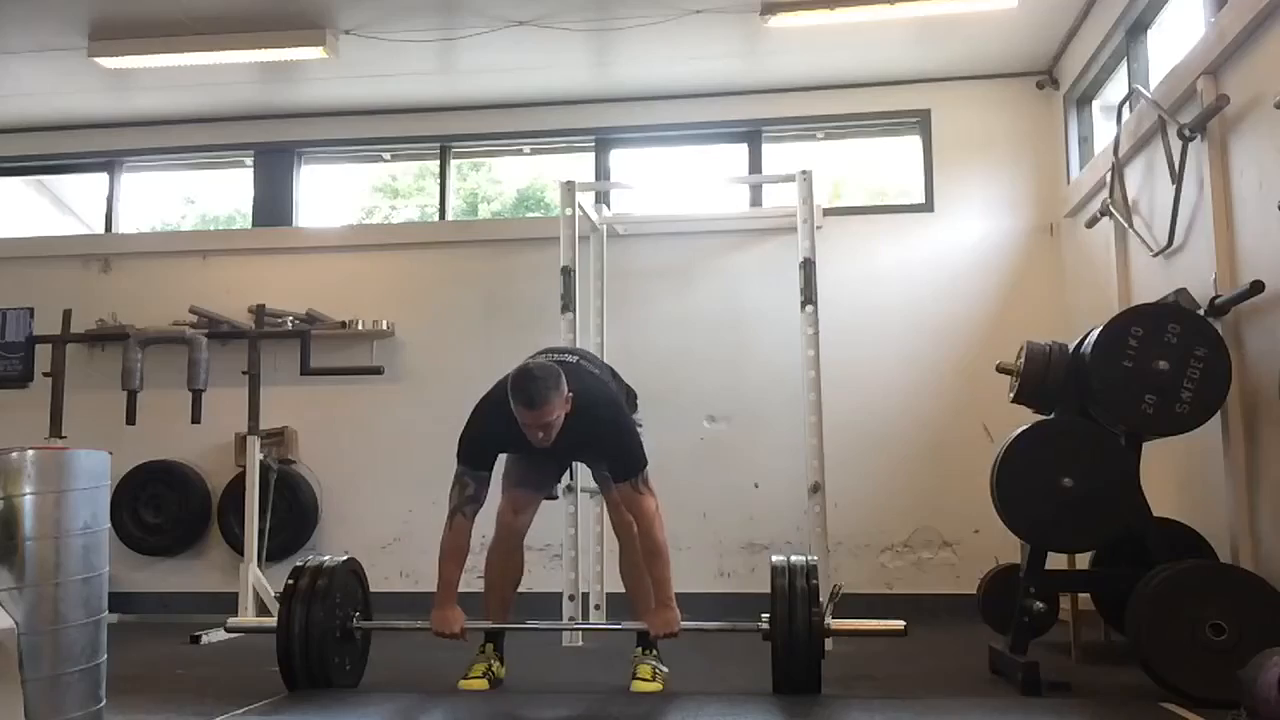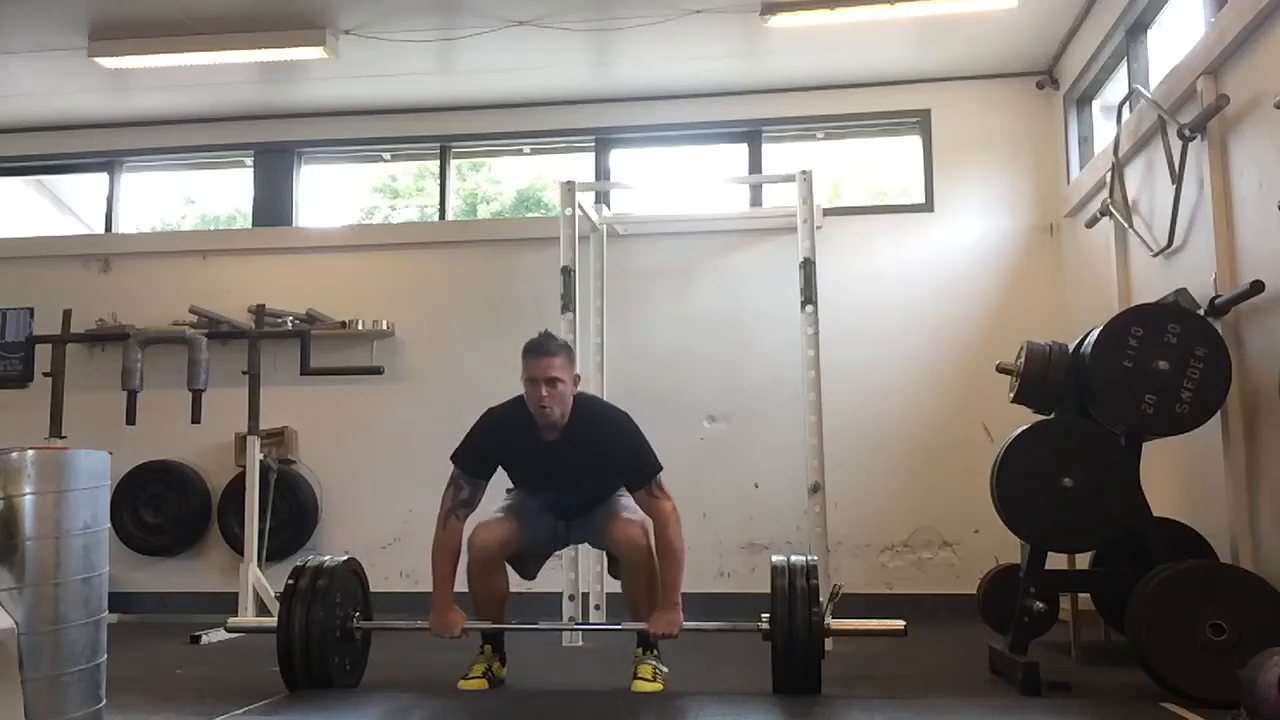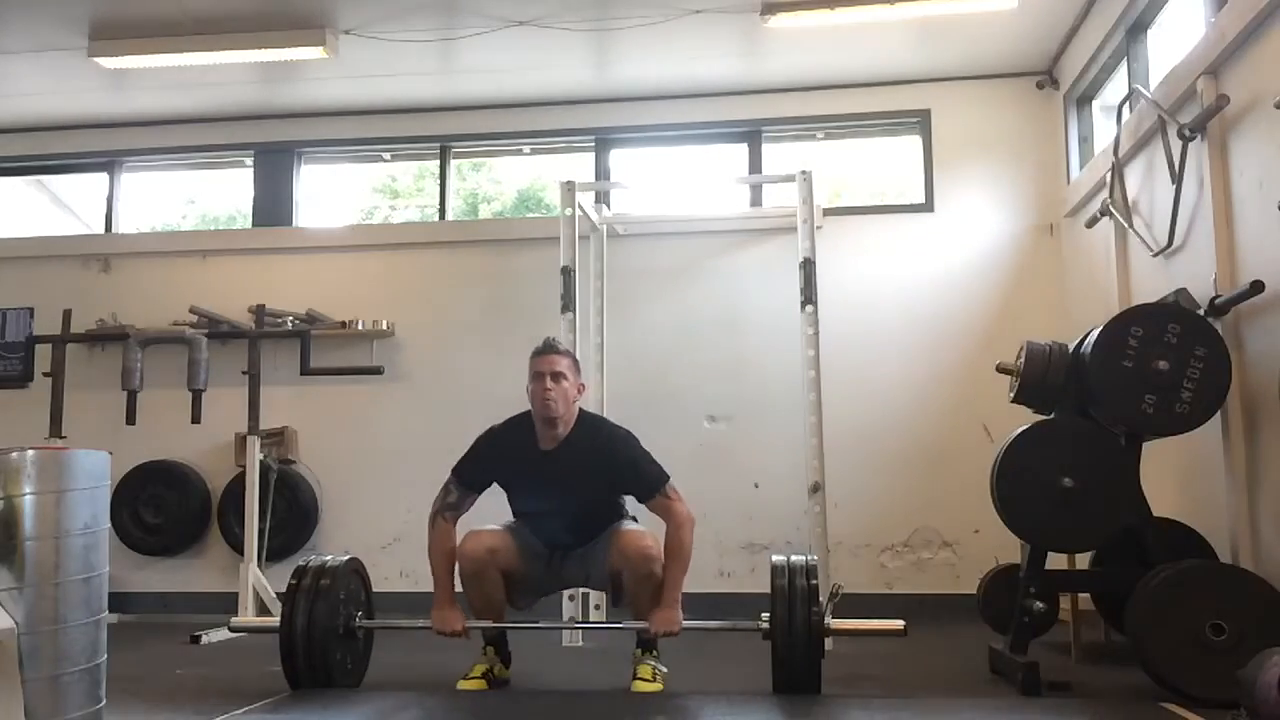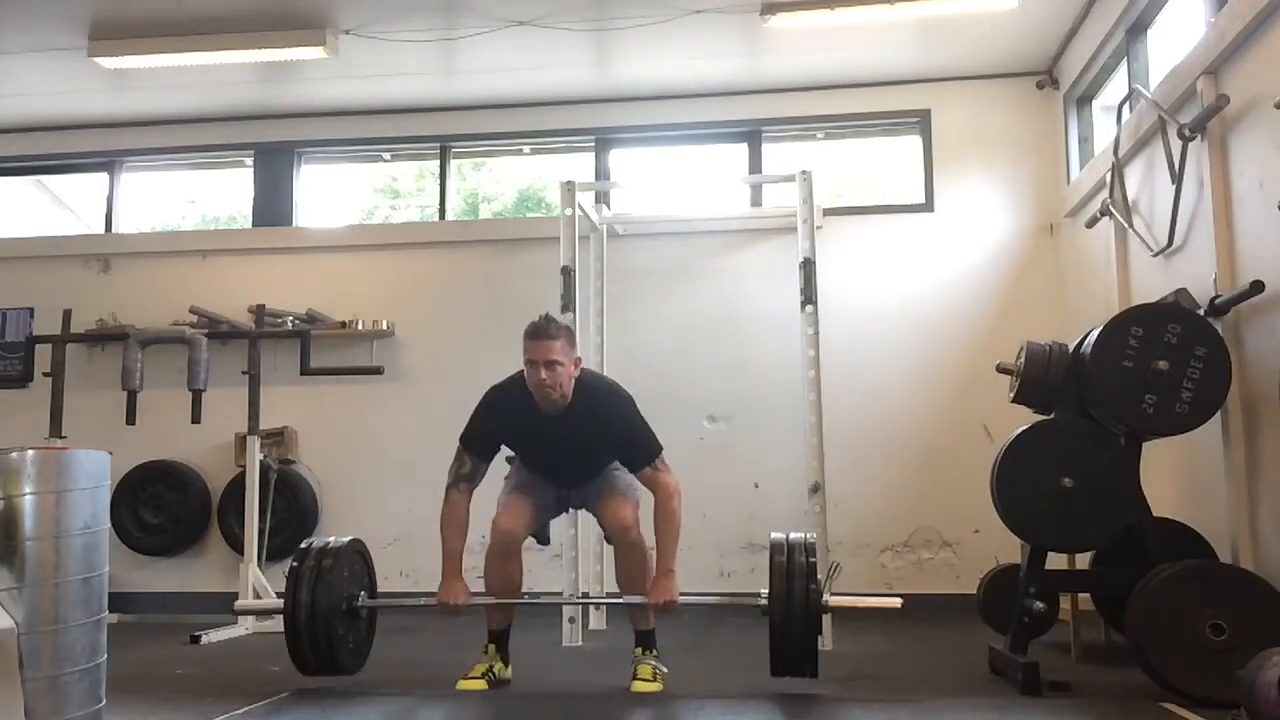
dt=0.5s
person 1, frame 1
left shoulder: (606, 411)
right shoulder: (490, 415)
left elbow: (645, 512)
right elbow: (462, 511)
left wrist: (666, 604)
right wrist: (445, 602)
left hip: (600, 432)
left knee: (628, 523)
right knee: (509, 524)
left ankle: (647, 650)
right ankle: (492, 649)
person 1, frame 2
left shoulder: (611, 425)
right shoulder: (497, 426)
left elbow: (665, 513)
right elbow: (453, 512)
left wrist: (670, 606)
right wrist: (443, 605)
left hip: (603, 501)
right hip: (537, 504)
left knee: (632, 539)
right knee: (483, 543)
left ankle: (647, 652)
right ankle: (492, 652)
person 1, frame 3
left shoulder: (611, 442)
right shoulder: (500, 442)
left elbow: (680, 515)
right elbow: (442, 514)
left wrist: (669, 603)
right wrist: (444, 602)
left hip: (600, 547)
right hip: (535, 550)
left knee: (643, 550)
right knee: (473, 550)
left ankle: (646, 654)
right ankle: (494, 654)
person 1, frame 4
left shoulder: (609, 401)
right shoulder: (500, 404)
left elbow: (666, 487)
right elbow: (459, 488)
left wrist: (665, 575)
right wrist: (452, 577)
left hip: (602, 470)
right hip: (536, 473)
left knee: (624, 524)
right knee: (505, 530)
left ankle: (646, 652)
right ankle: (496, 653)
